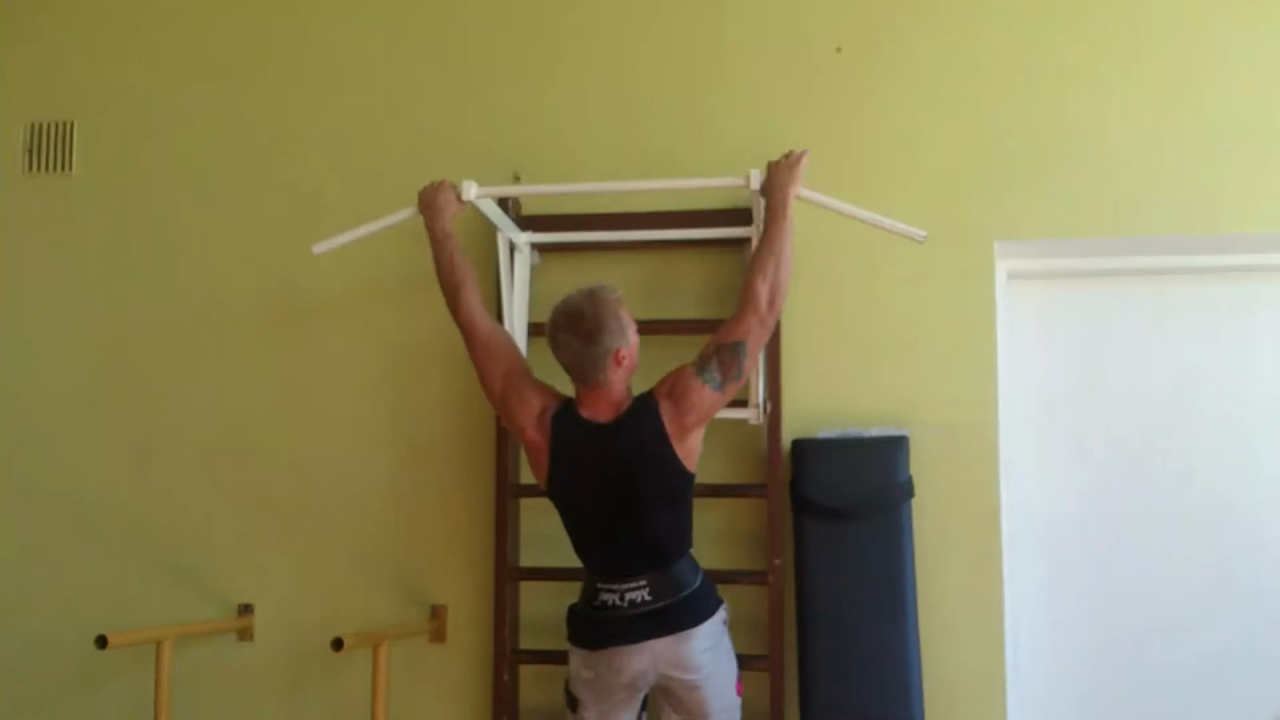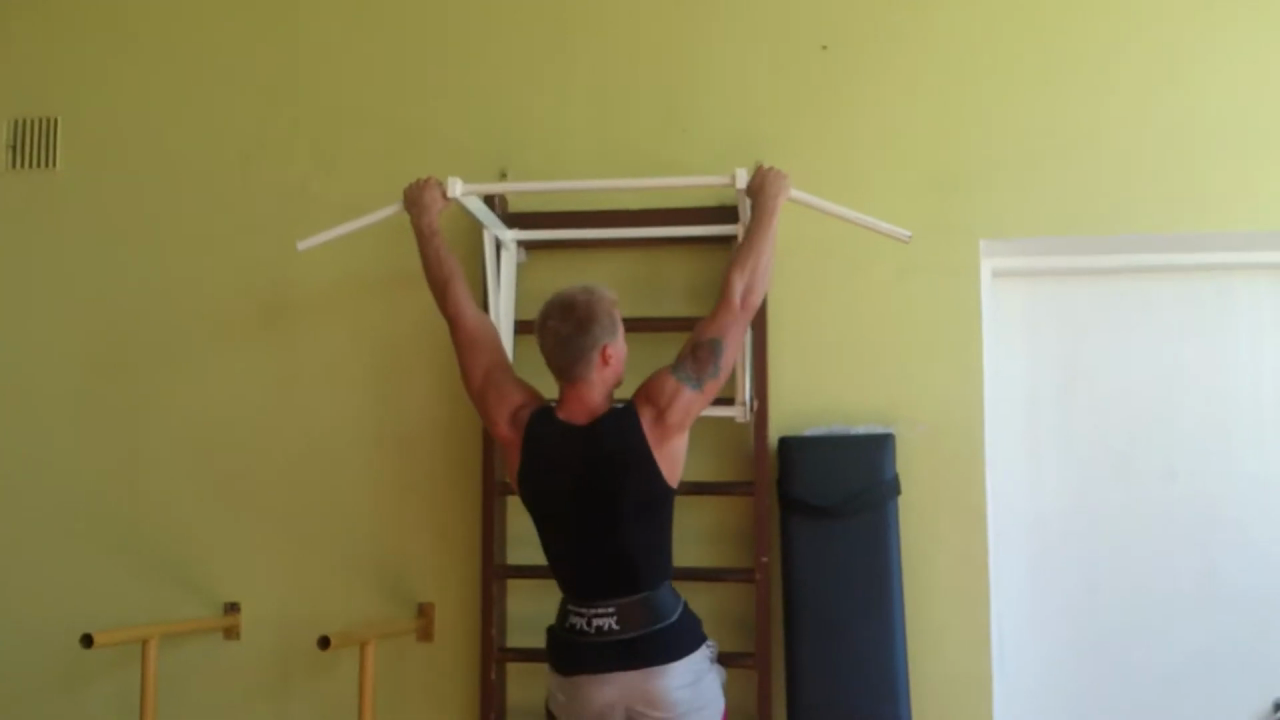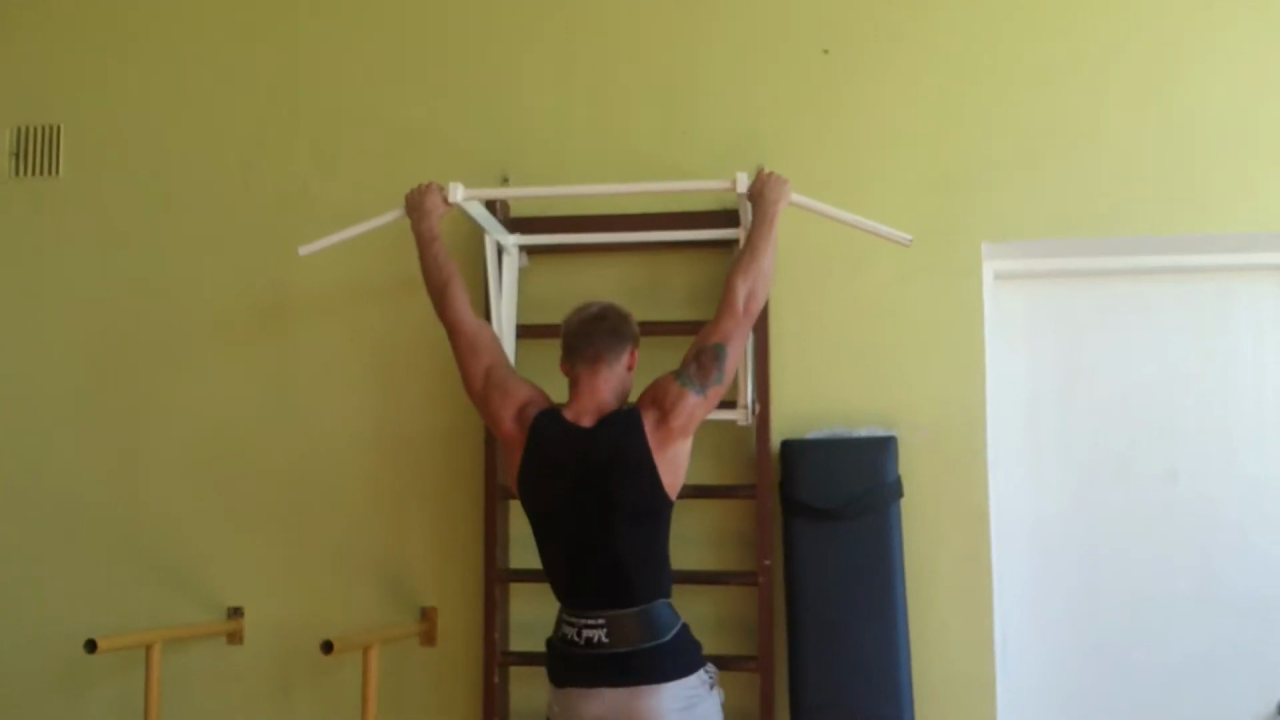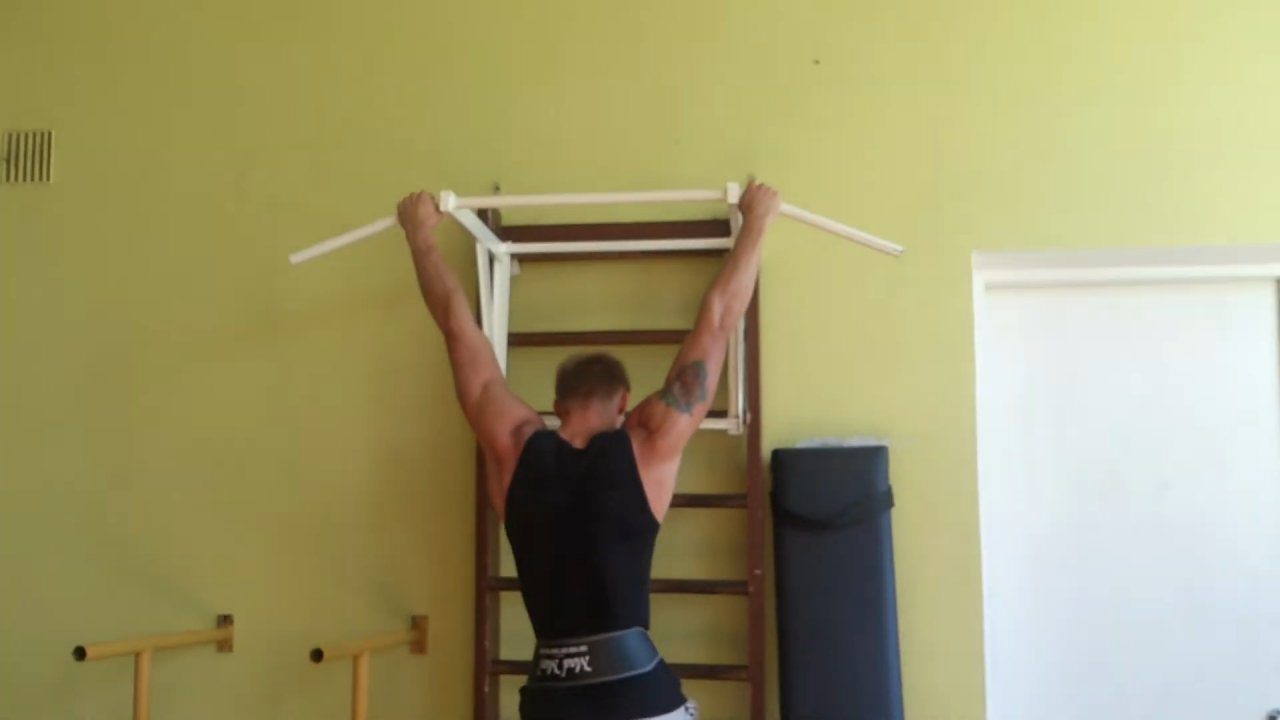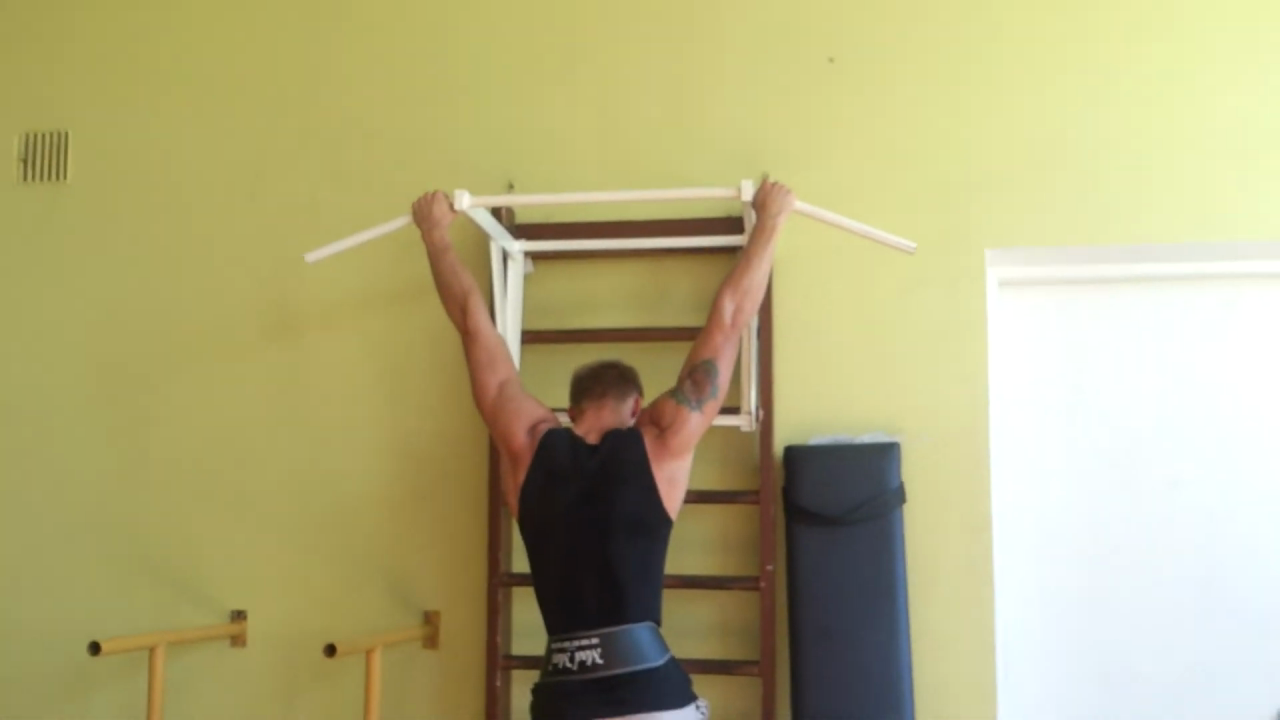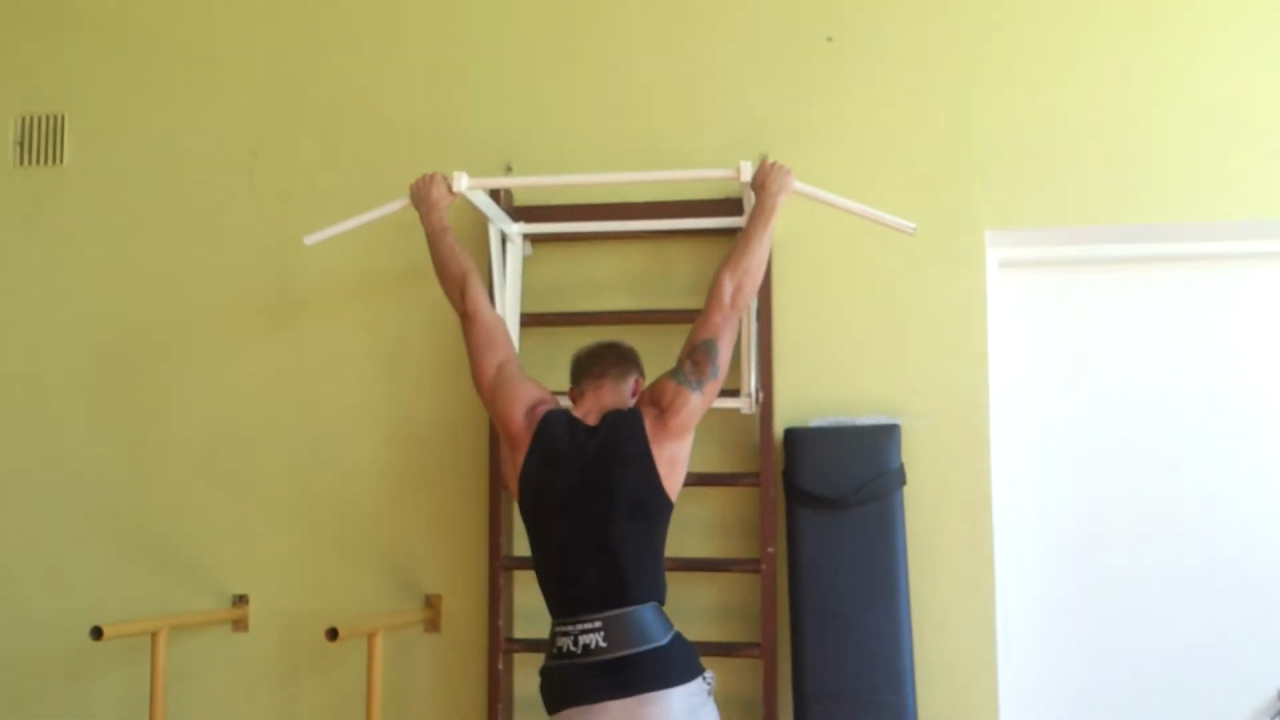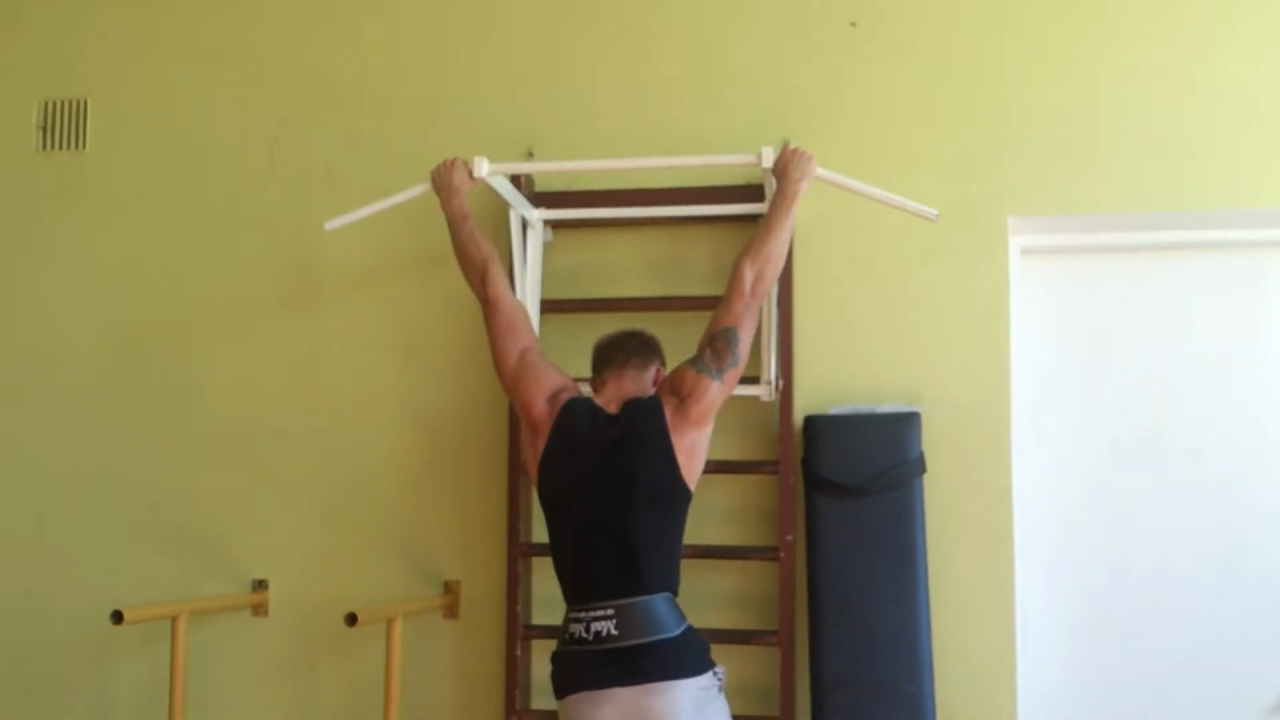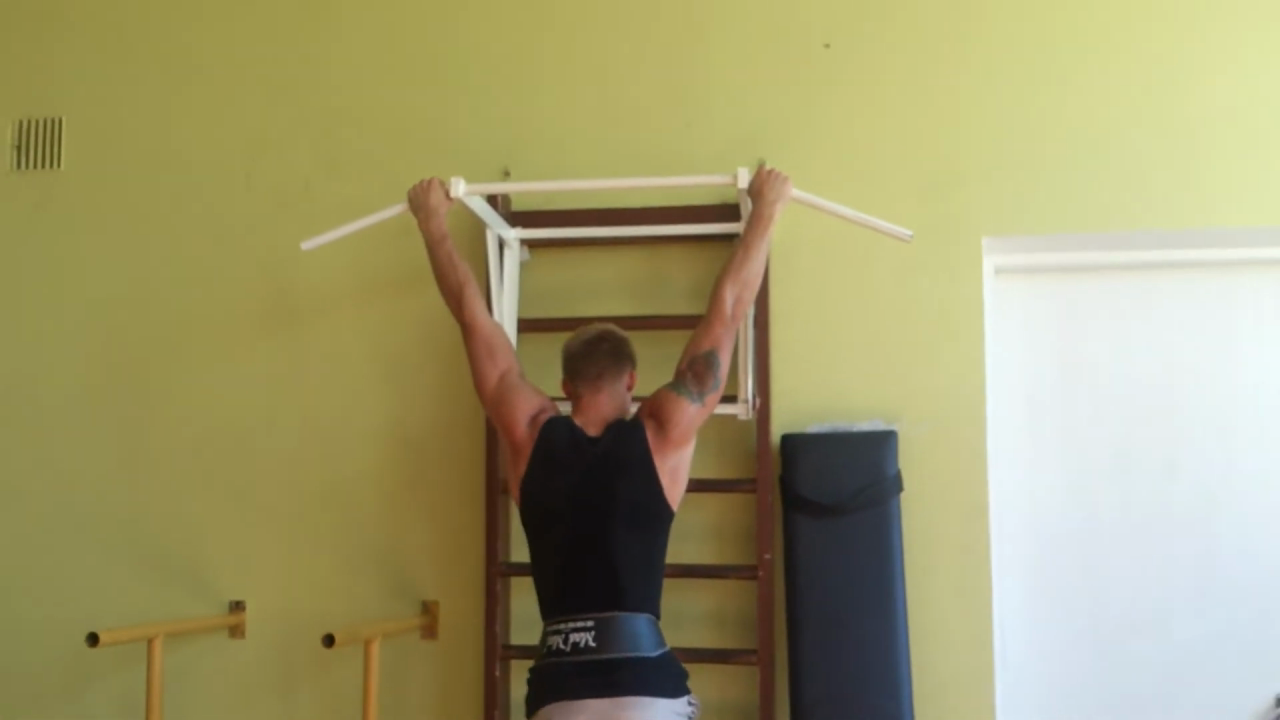
dt=0.5s
person 1, frame 1
left shoulder: (541, 427)
right shoulder: (673, 414)
left elbow: (471, 316)
right elbow: (761, 305)
left wrist: (439, 226)
right wrist: (780, 201)
left hip: (602, 635)
right hip: (687, 625)
person 1, frame 2
left shoulder: (518, 429)
right shoulder: (658, 420)
left elbow: (462, 313)
right elbow: (739, 301)
left wrist: (426, 221)
right wrist: (767, 204)
left hip: (579, 658)
right hip: (667, 653)
person 1, frame 3
left shoulder: (521, 427)
right shoulder: (662, 424)
left elbow: (457, 313)
right elbow: (740, 306)
left wrist: (425, 224)
right wrist: (767, 209)
person 1, frame 4
left shoulder: (512, 449)
right shoulder: (649, 448)
left elbow: (459, 326)
right elbow: (716, 321)
left wrist: (420, 234)
right wrist: (756, 221)
person 1, frame 5
left shoulder: (528, 448)
right shoulder: (661, 445)
left elbow: (474, 323)
right elbow: (728, 319)
left wrist: (435, 234)
right wrist: (769, 220)
person 1, frame 6
left shoulder: (528, 428)
right shoulder: (661, 426)
left elbow: (473, 305)
right elbow: (728, 300)
left wrist: (433, 215)
right wrist: (769, 200)
person 1, frame 7
left shoulder: (548, 413)
right shoulder: (680, 412)
left elbow: (493, 291)
right elbow: (748, 289)
left wrist: (454, 201)
right wrist: (790, 188)
person 1, frame 8
left shoulder: (531, 436)
right shoulder: (664, 434)
left elbow: (472, 314)
right elbow: (726, 310)
left wrist: (432, 220)
right wrist: (766, 209)
